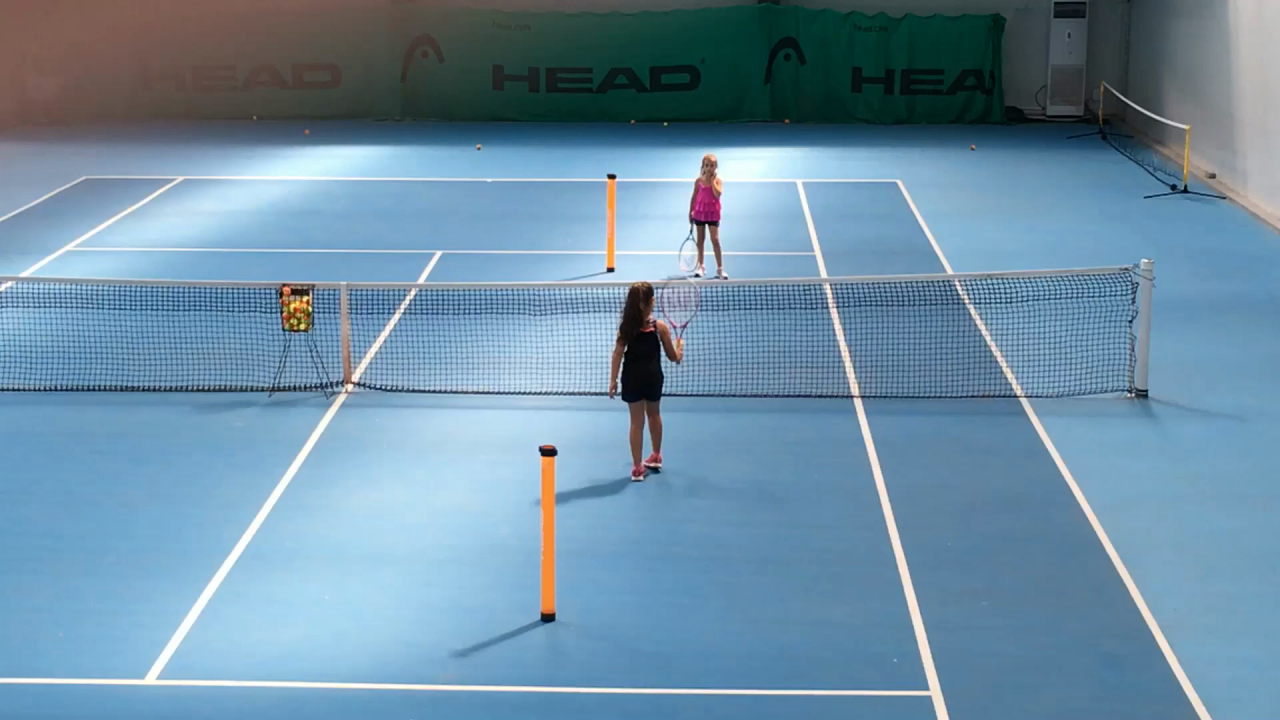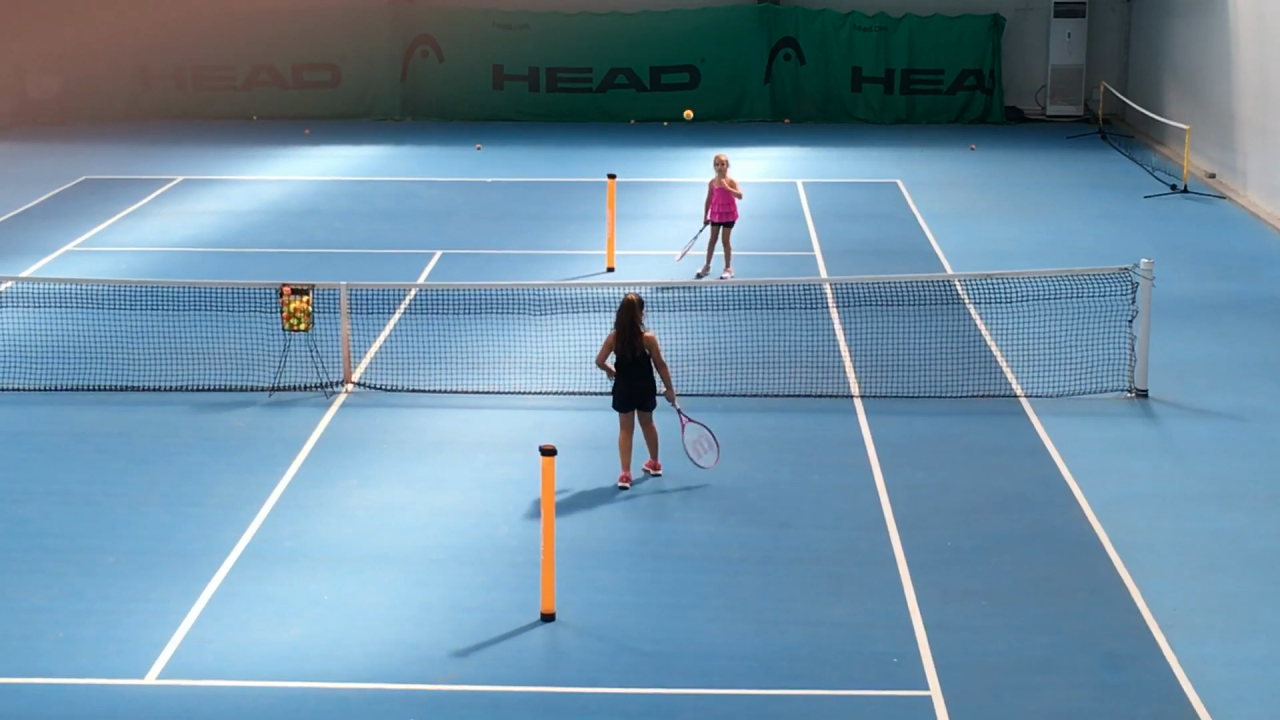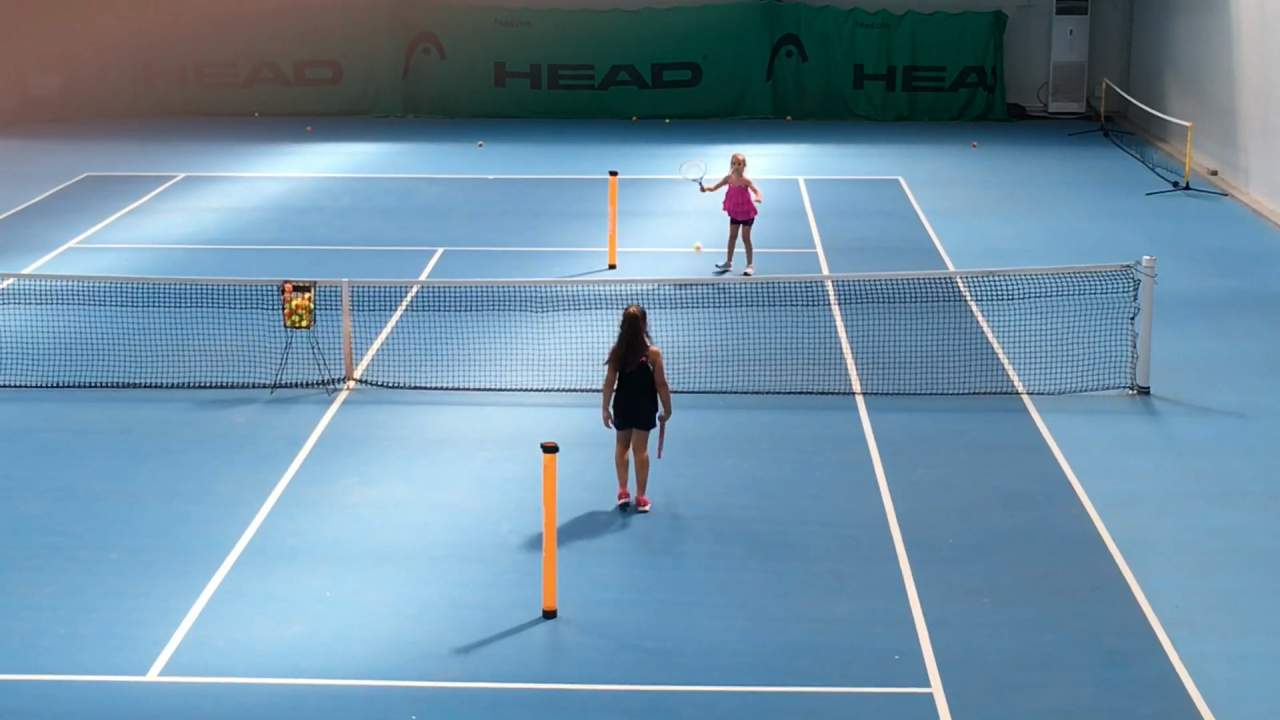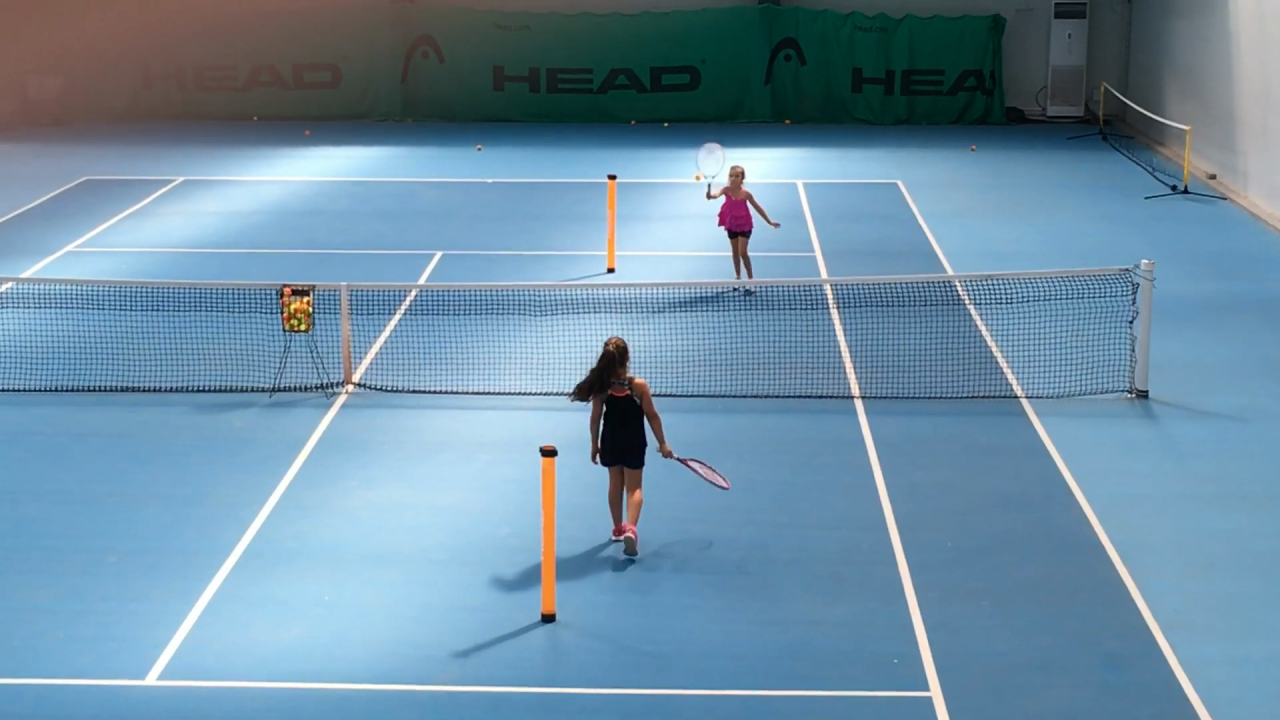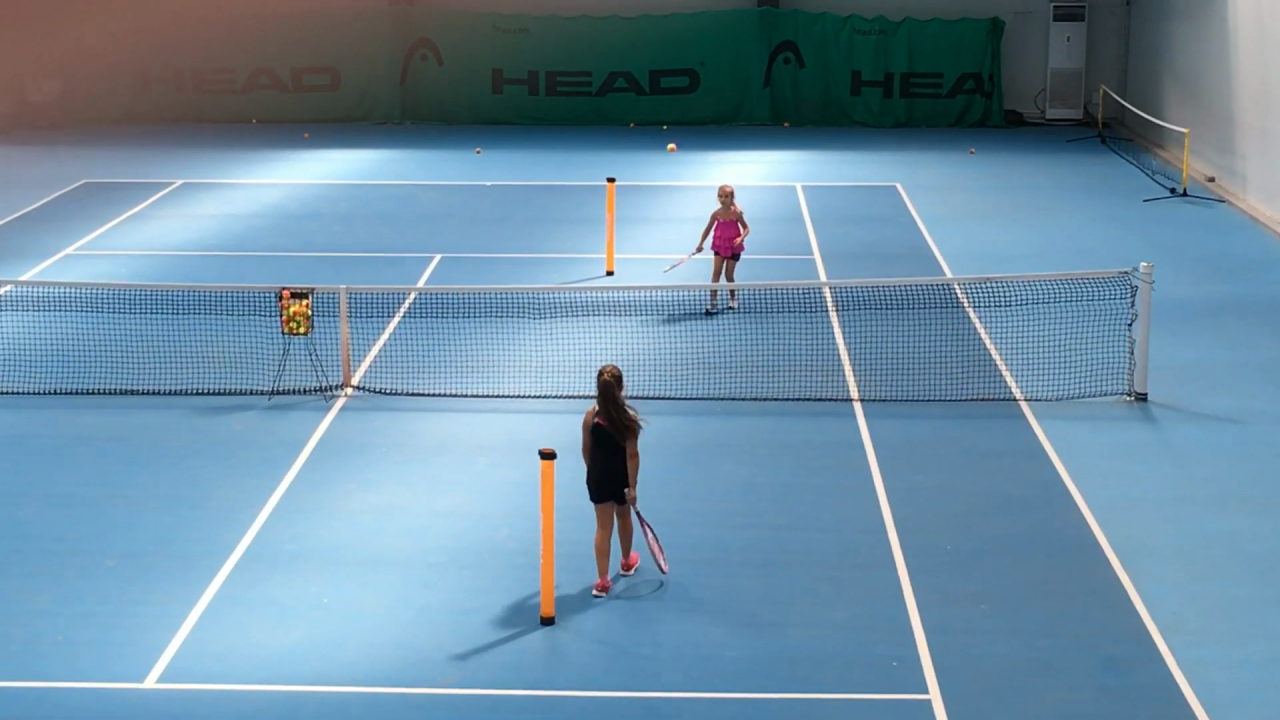
dt=0.7s
person 1, frame 1
left shoulder: (626, 325)
right shoulder: (659, 326)
left elbow: (617, 354)
right elbow: (672, 356)
left wrist: (613, 380)
right wrist: (679, 347)
left hip: (632, 377)
right hip: (653, 376)
left knee: (636, 422)
right knee: (654, 415)
left ankle: (637, 468)
right ankle: (656, 456)
person 1, frame 2
left shoulder: (613, 337)
right shoulder: (648, 338)
left elbow: (599, 361)
right elbow: (660, 365)
left wrist: (610, 370)
right wrist: (669, 388)
left hip: (623, 388)
right hip: (645, 388)
left knee: (626, 429)
right knee: (647, 423)
left ankle: (625, 474)
right ankle: (654, 463)
person 1, frame 3
left shoulder: (616, 350)
right shoulder: (653, 352)
left elbow: (609, 382)
right elbow: (661, 384)
left wrist: (606, 409)
right wrist: (667, 409)
left hip: (623, 406)
right hip: (645, 407)
left knee: (622, 445)
right knee: (640, 449)
left ankle: (623, 491)
right ankle: (641, 498)
person 1, frame 4
left shoulder: (601, 386)
right shoulder: (639, 385)
left elbow: (595, 418)
right elbow: (652, 416)
left wrist: (595, 444)
right wrist: (662, 443)
left hip: (610, 442)
right hip: (634, 442)
left knee: (615, 485)
right knee: (634, 488)
left ankle: (618, 527)
right ankle: (630, 529)
person 1, frame 5
left shoulder: (590, 415)
right shoulder: (629, 417)
left elbow: (586, 450)
right elbow: (632, 454)
right wrist: (632, 486)
left hip: (598, 477)
right hip: (620, 477)
left knee: (603, 527)
right knee: (623, 517)
left ankle: (602, 581)
right ankle: (627, 561)
